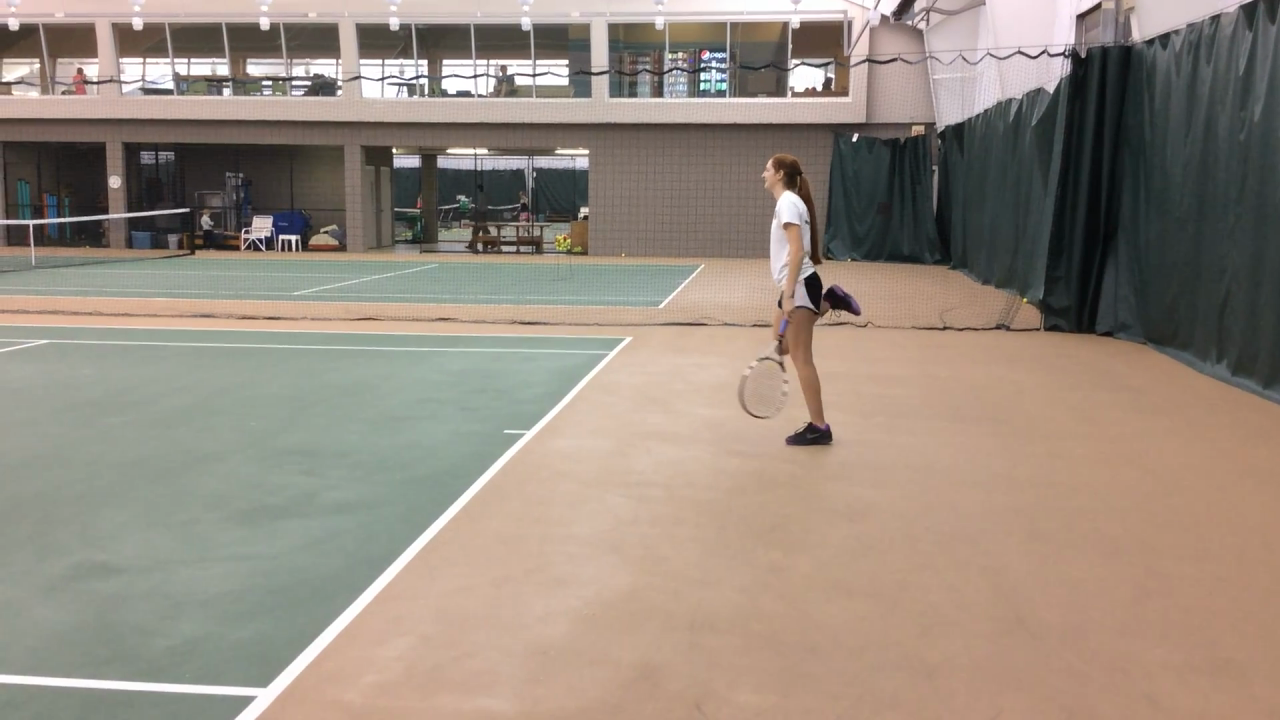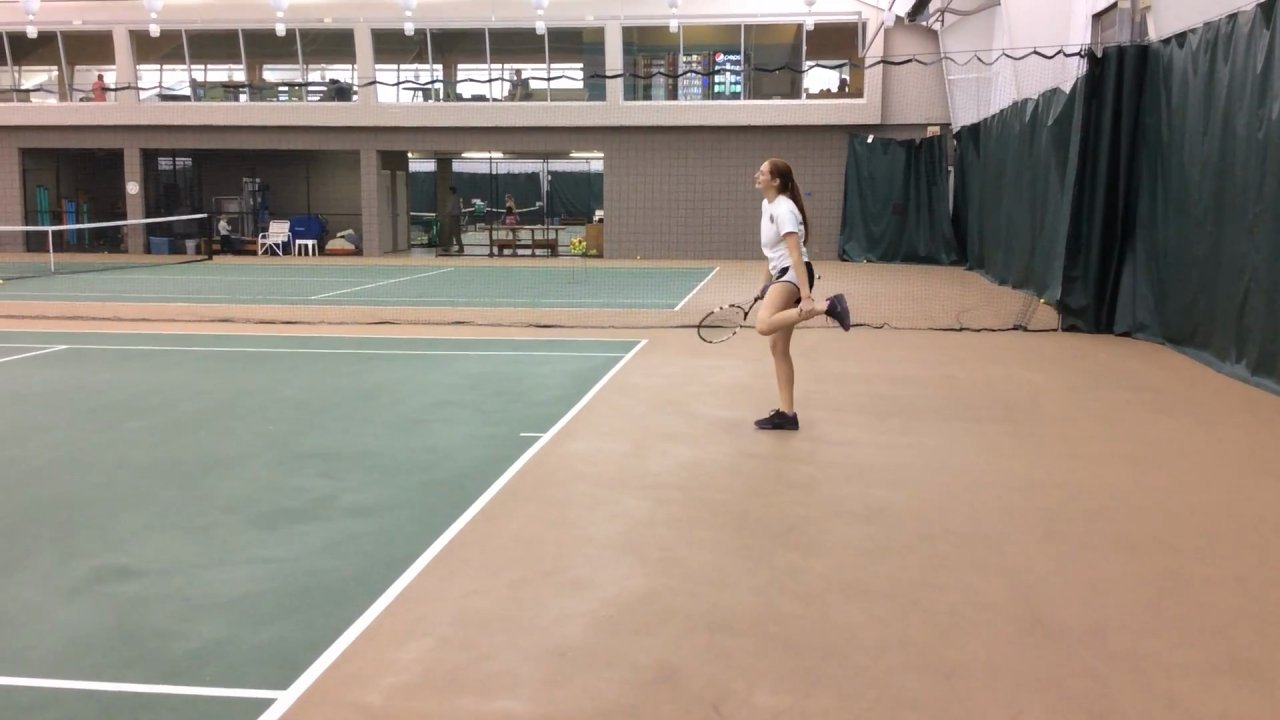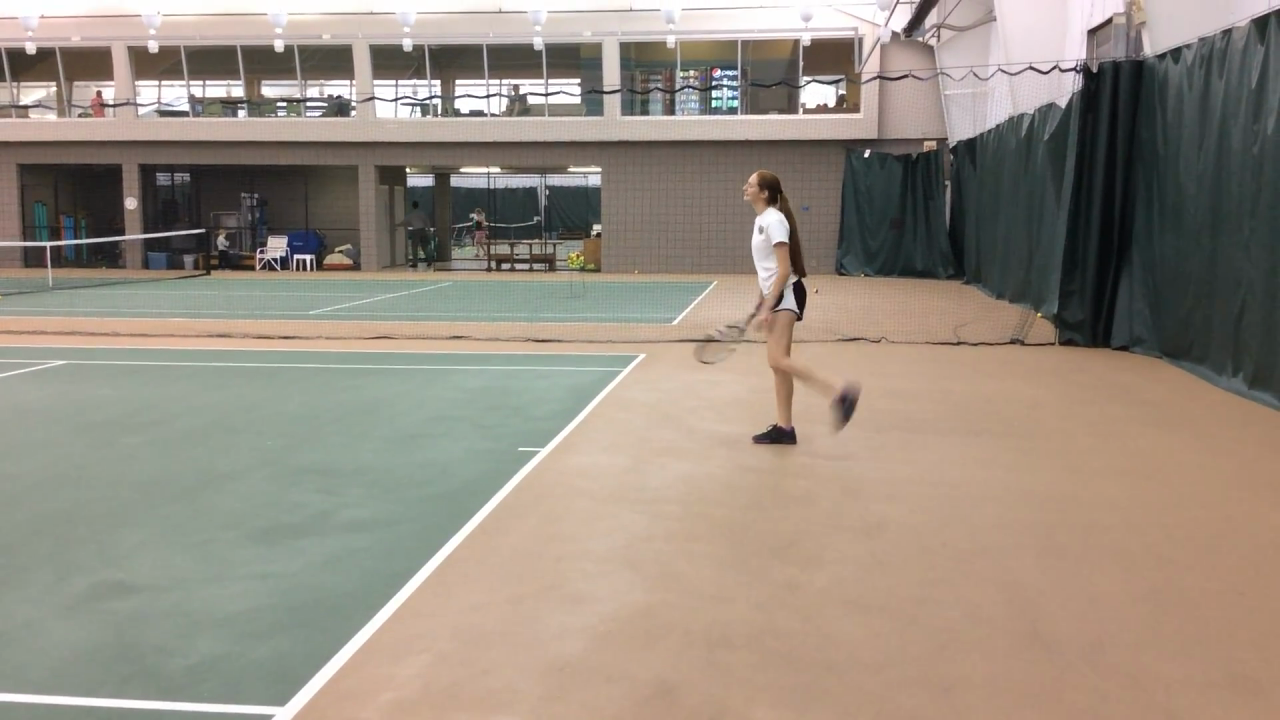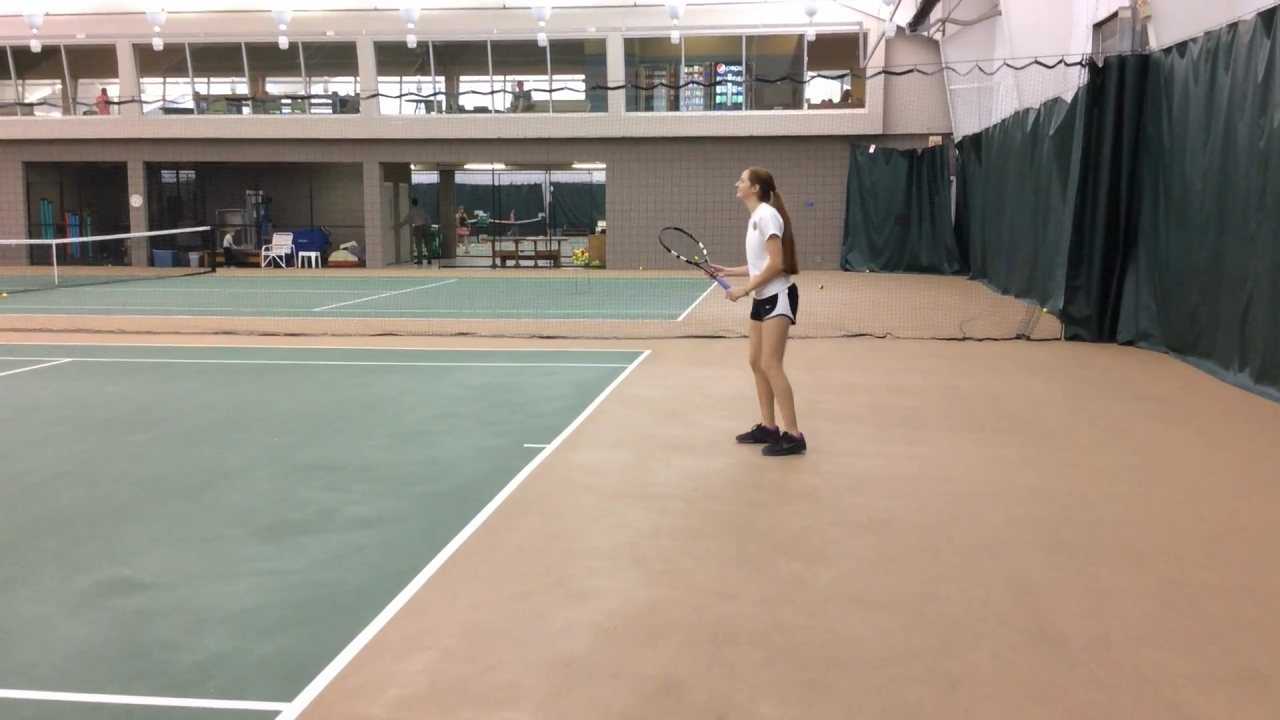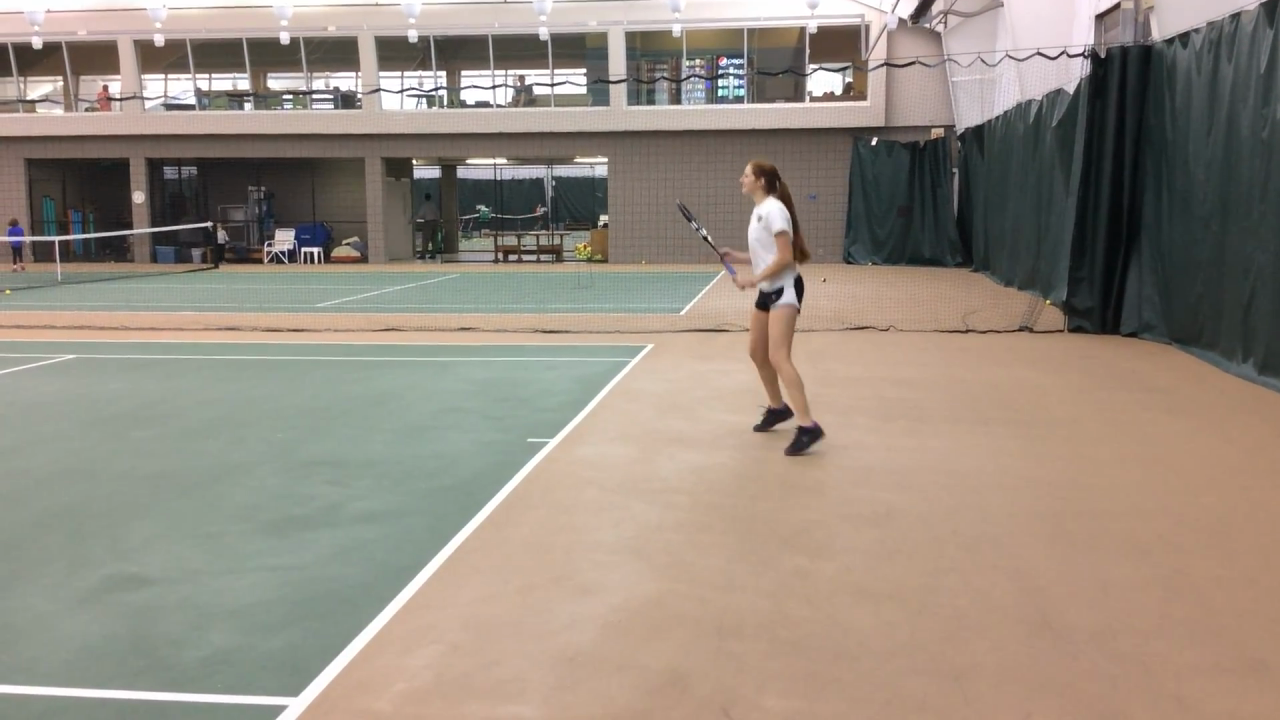
dt=1s
person 1, frame 1
left shoulder: (787, 202)
right shoulder: (788, 201)
left elbow: (797, 252)
left wrist: (788, 295)
left hip: (799, 286)
right hip: (795, 286)
left knee: (801, 359)
right knee: (784, 346)
left ankle: (819, 428)
right ankle: (829, 301)
person 1, frame 2
left shoulder: (784, 209)
right shoulder: (767, 204)
left elbow: (796, 255)
left wrist: (806, 296)
right wrist: (767, 282)
left hip: (794, 274)
right hip: (783, 275)
left knee: (764, 324)
right knee: (778, 347)
left ankle: (826, 307)
right ankle: (786, 414)
person 1, frame 3
left shoulder: (773, 220)
right shoulder: (762, 219)
left elbow: (784, 269)
left wrist: (767, 308)
right wrist: (764, 305)
left hip: (785, 295)
right hip: (773, 296)
left knee: (779, 361)
right knee: (779, 364)
left ankle: (838, 394)
right ankle: (784, 427)
person 1, frame 4
left shoulder: (767, 215)
right shoulder: (756, 217)
left elbow: (776, 264)
left wrist: (745, 289)
right wrist: (728, 271)
left hip: (778, 297)
right hip: (763, 299)
left knee: (770, 366)
right knee: (756, 362)
left ankle: (793, 436)
right ankle: (768, 427)
person 1, frame 5
left shoulder: (774, 210)
right shoulder: (759, 211)
left elbow: (785, 258)
left wrist: (753, 279)
right wrist: (737, 256)
left hip: (784, 290)
right hip: (768, 291)
left knee: (779, 358)
right knee: (757, 352)
left ankle: (807, 426)
right ankle: (778, 406)
